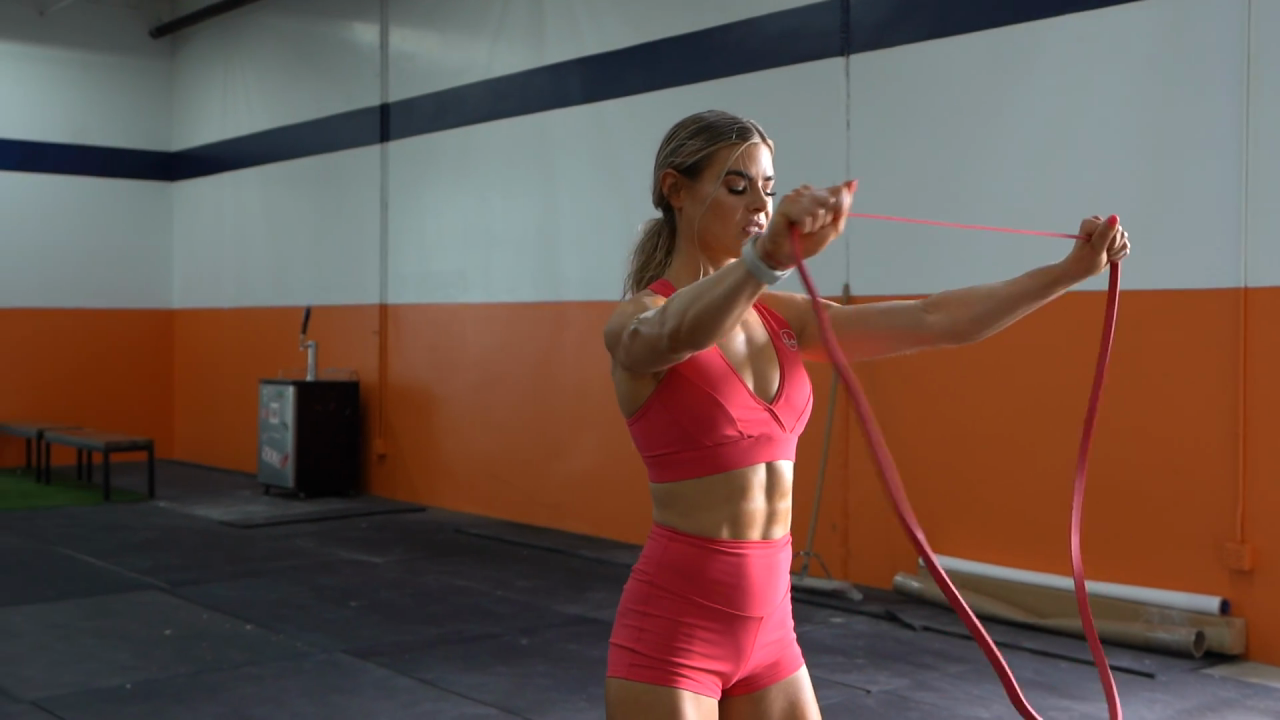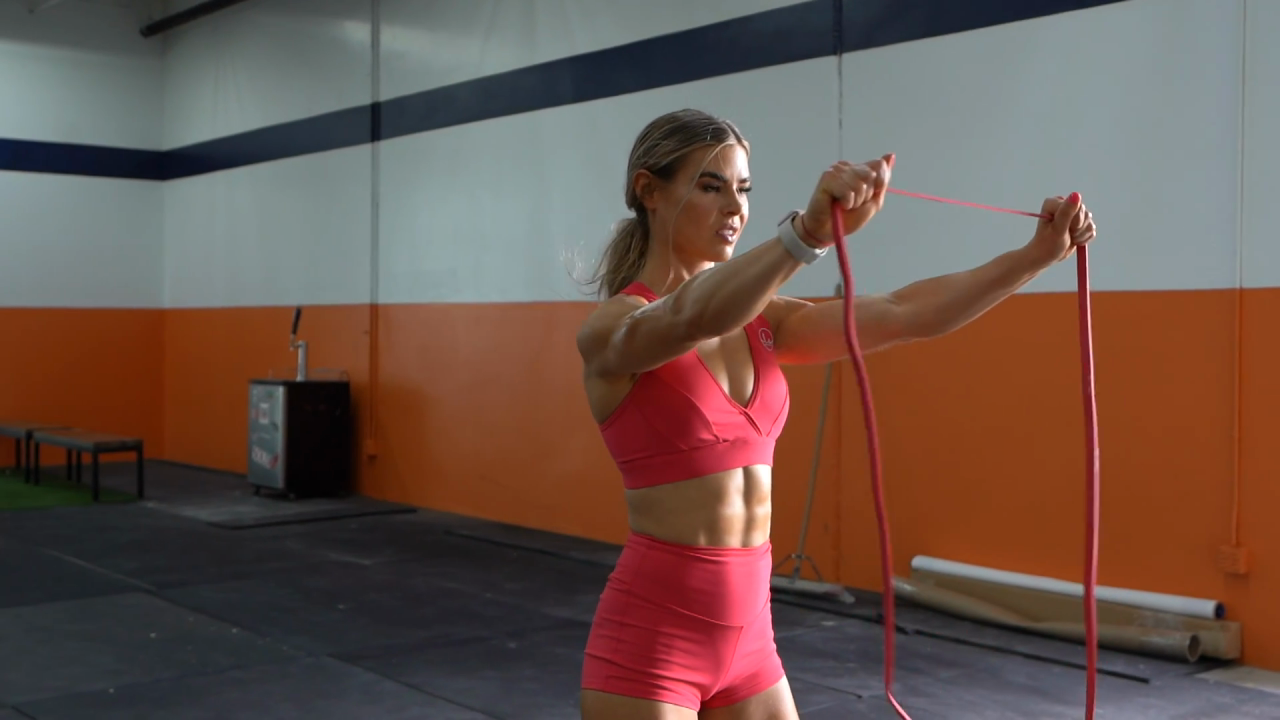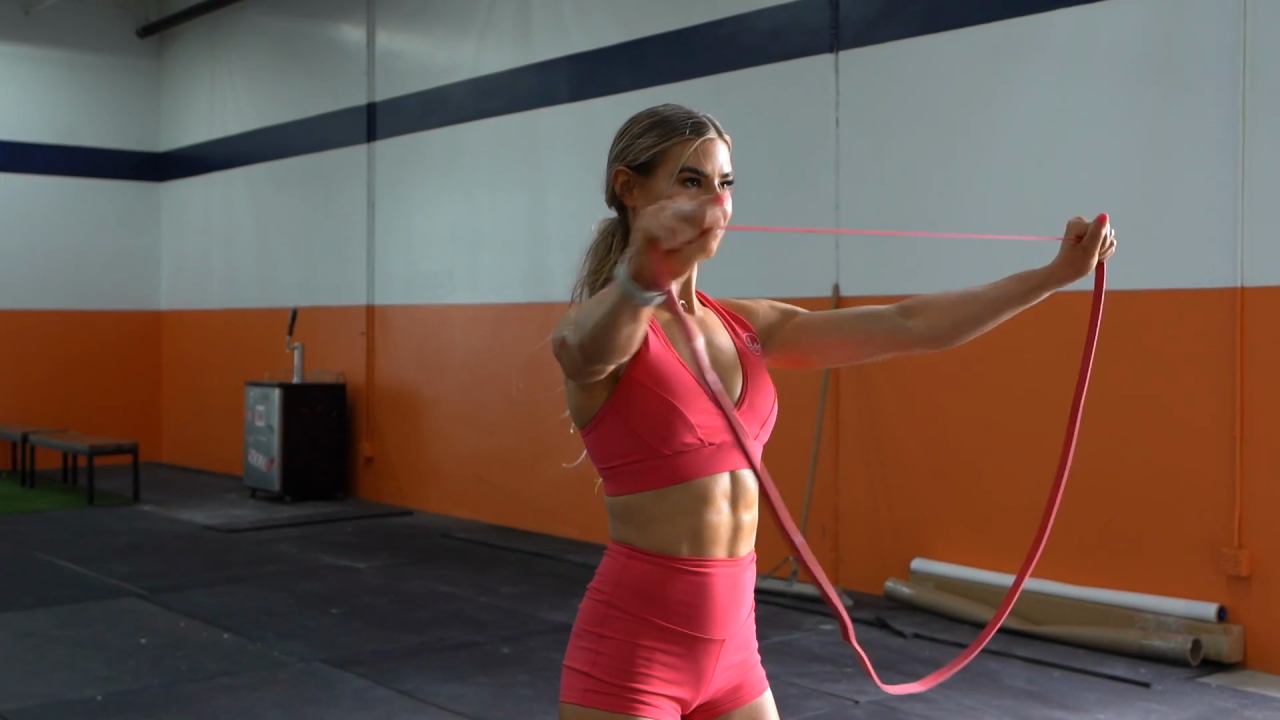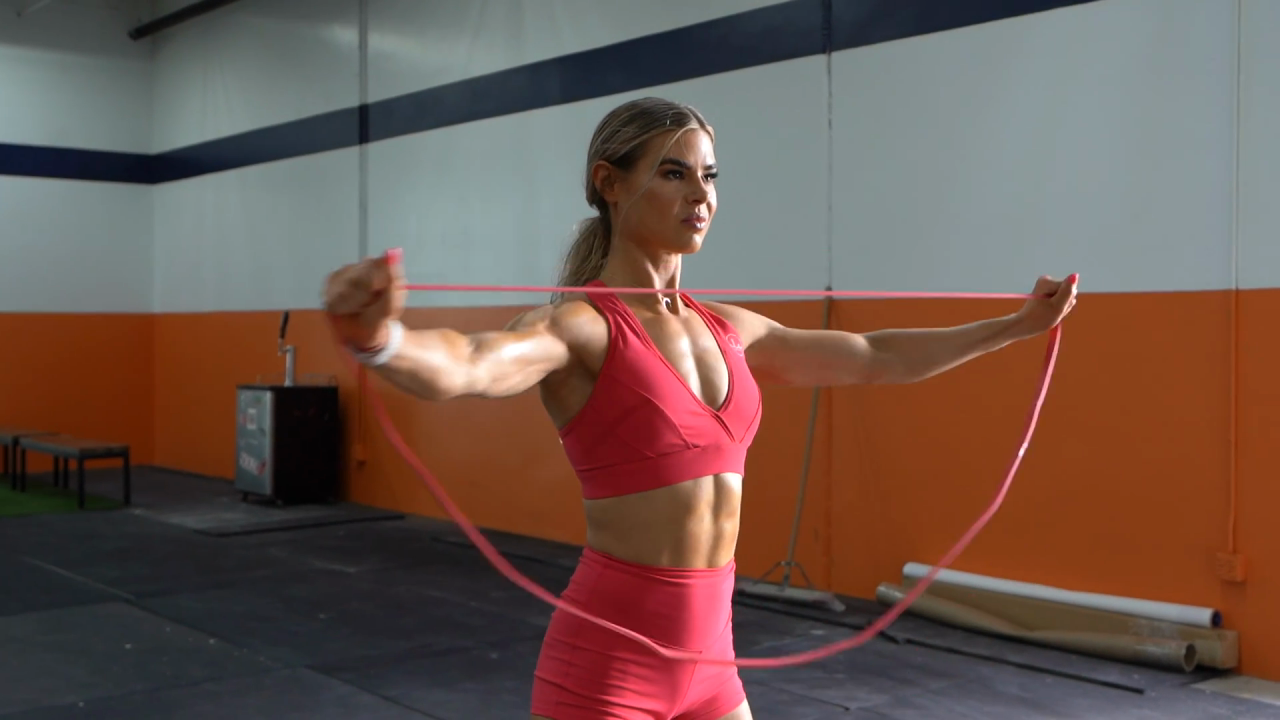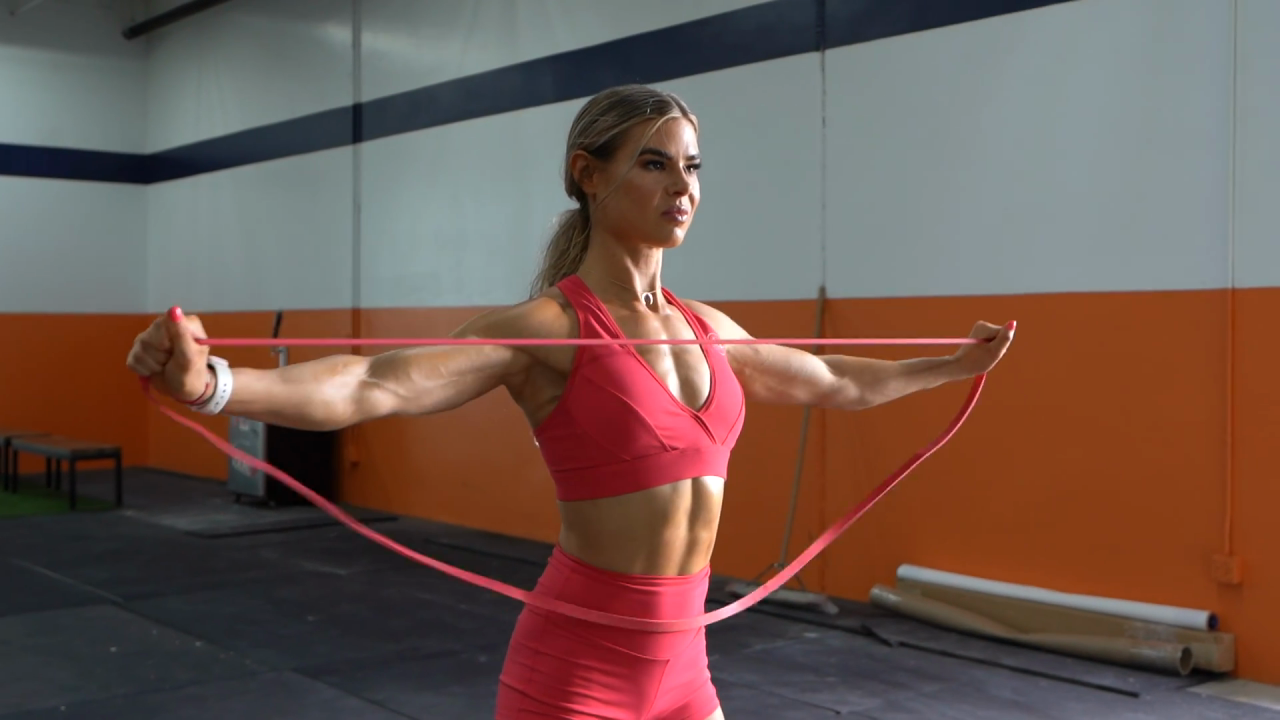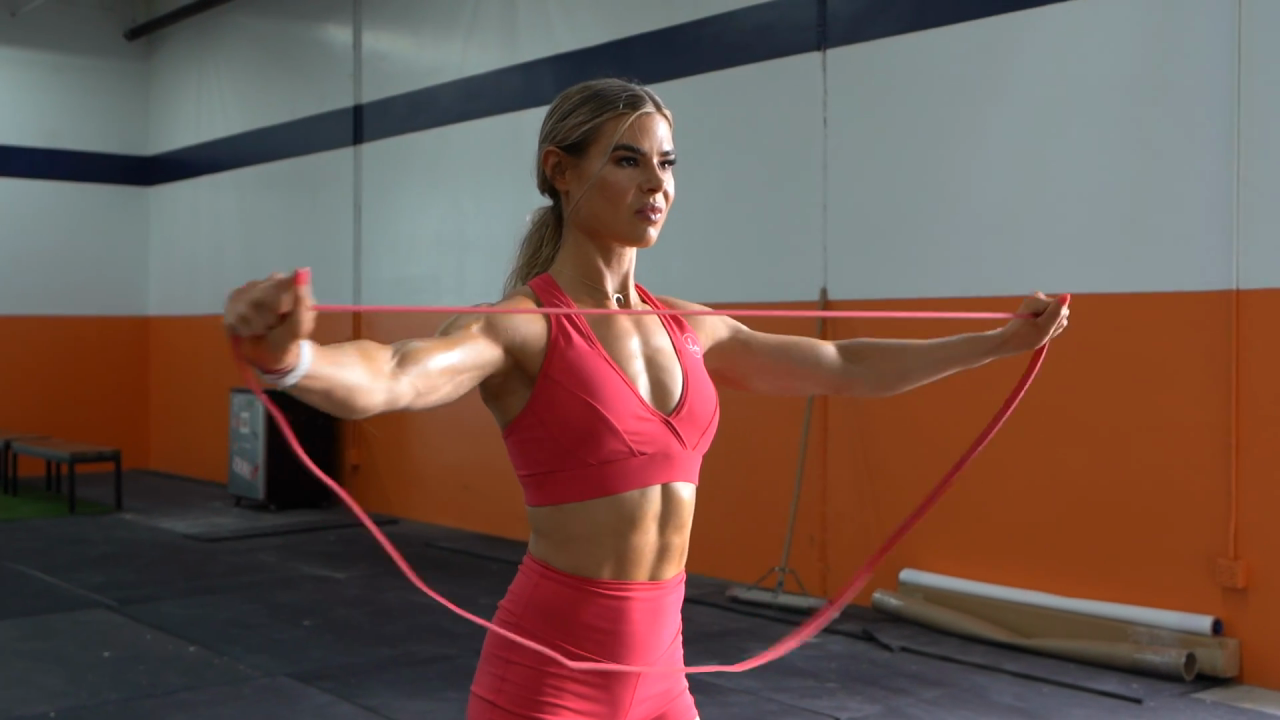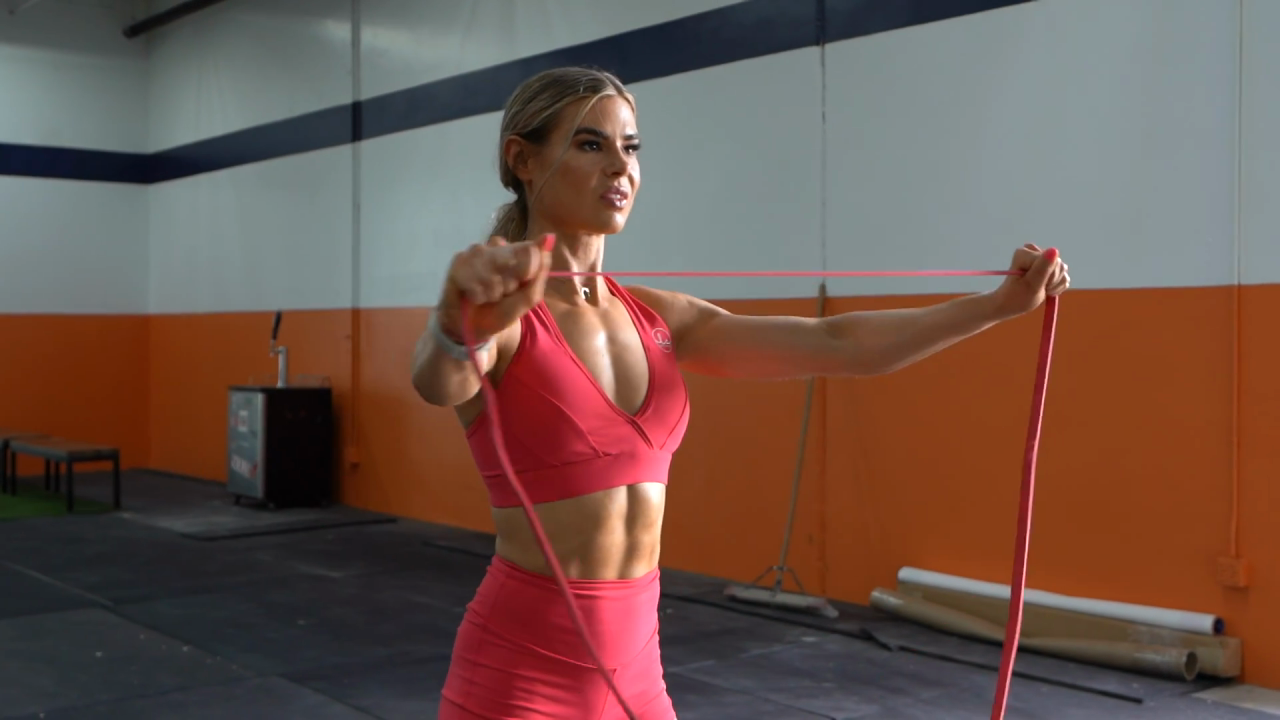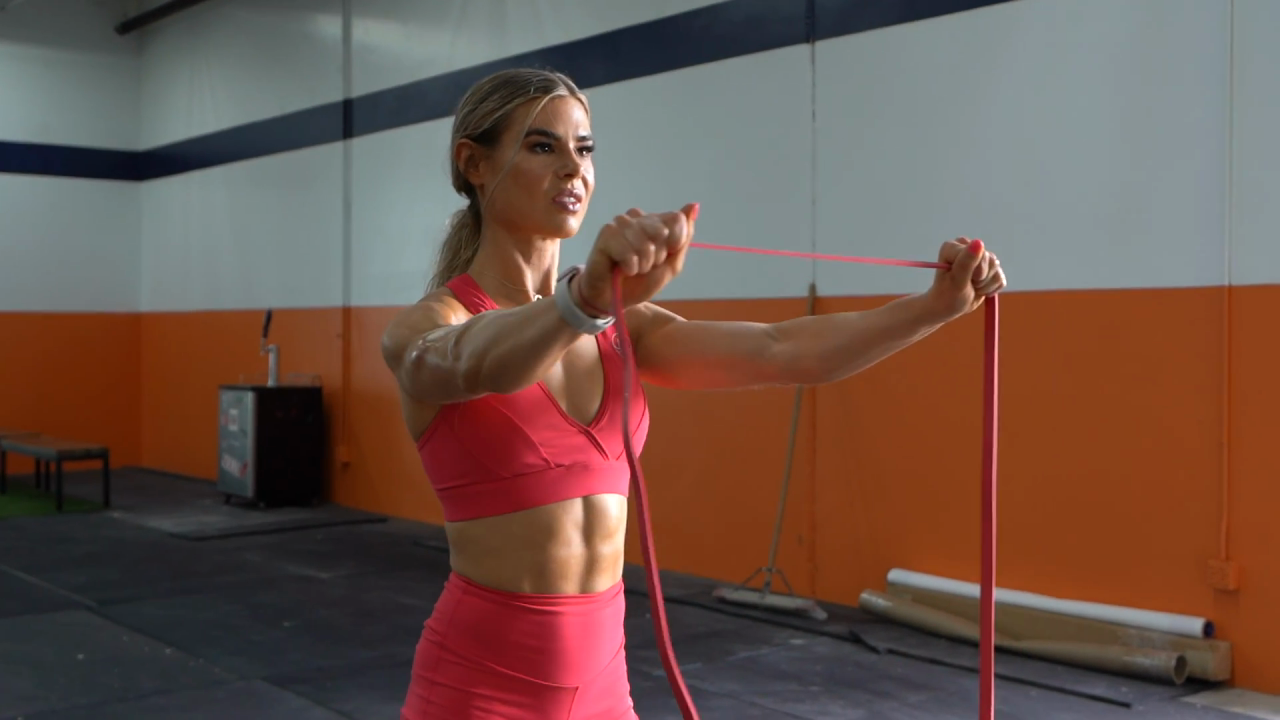
dt=0.4s
person 1, frame 1
left shoulder: (783, 319)
right shoulder: (637, 323)
left elbow: (934, 321)
right elbow: (685, 332)
left wrist: (1070, 270)
right wrist: (768, 253)
left hip: (766, 628)
right hip: (670, 633)
person 1, frame 2
left shoulder: (760, 323)
right shoulder: (614, 326)
left elbow: (906, 313)
right elbow: (697, 318)
left wrist: (1036, 254)
right wrist: (809, 235)
left hip: (746, 641)
right hip: (649, 643)
person 1, frame 3
left shoulder: (742, 326)
right shoulder: (602, 328)
left elbow: (906, 327)
right elbow: (593, 352)
left wrist: (1054, 276)
right wrist: (641, 276)
left hip: (728, 652)
right hip: (626, 656)
person 1, frame 4
left shoulder: (724, 327)
right shoulder: (574, 325)
left elbow: (880, 356)
right elbow: (466, 366)
left wrist: (1018, 324)
right wrist: (376, 340)
left hip: (707, 658)
person 1, frame 5
left shoulder: (702, 327)
right shoulder: (541, 327)
left elbow: (832, 382)
right elbow: (368, 389)
left wrist: (959, 365)
right wrist: (208, 385)
person 1, frame 6
left shoulder: (681, 328)
right shoulder: (511, 325)
left elbow: (846, 367)
right elbow: (387, 378)
left wrist: (1002, 341)
right wrist: (283, 355)
person 1, frame 7
left shoulder: (658, 317)
right shoulder: (473, 322)
left elbow: (837, 344)
right elbow: (442, 377)
left wrist: (1001, 303)
right wrist: (465, 319)
person 1, frame 8
left shoulder: (621, 327)
right shoulder: (426, 329)
left elbow: (783, 352)
right elbow: (488, 364)
left wrist: (936, 305)
right wrist: (590, 296)
